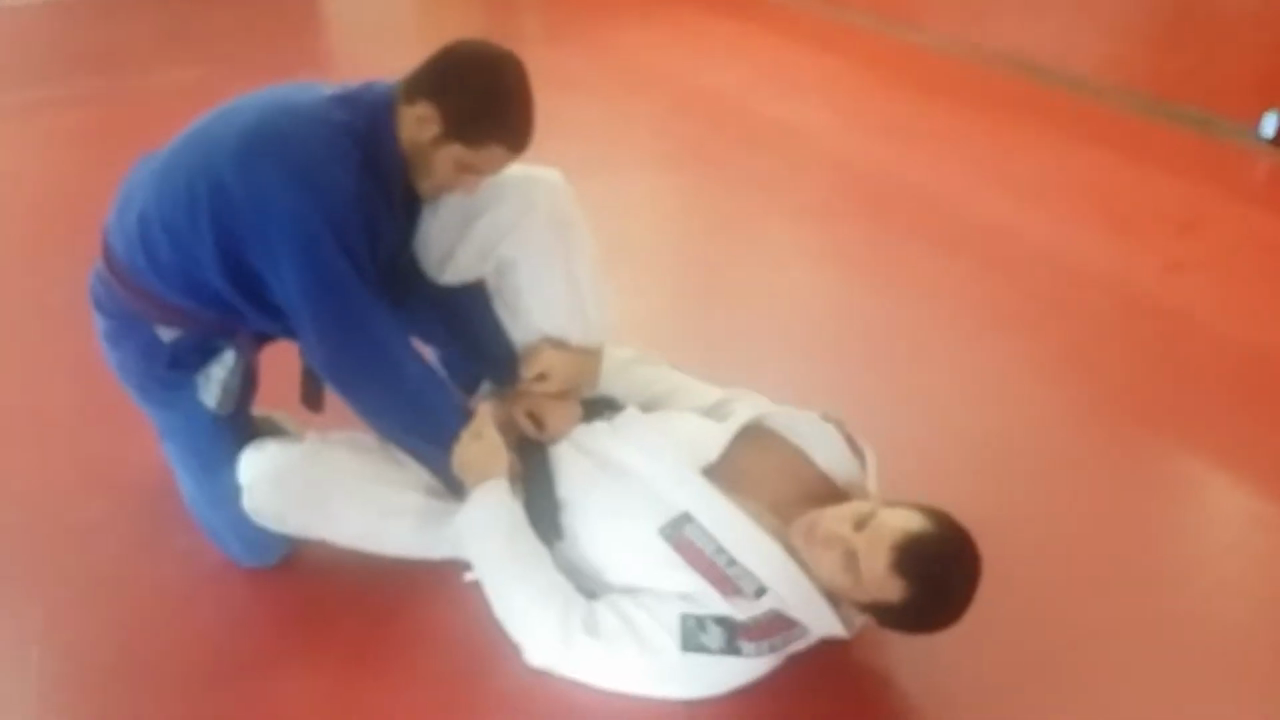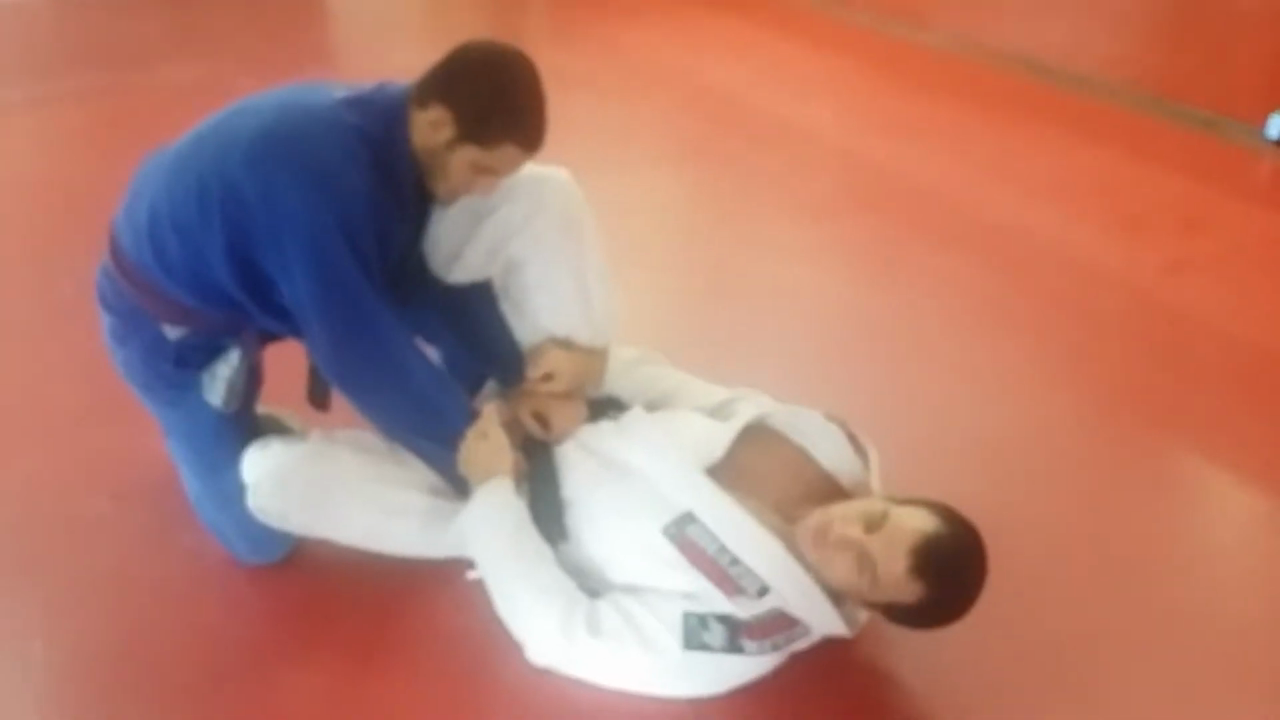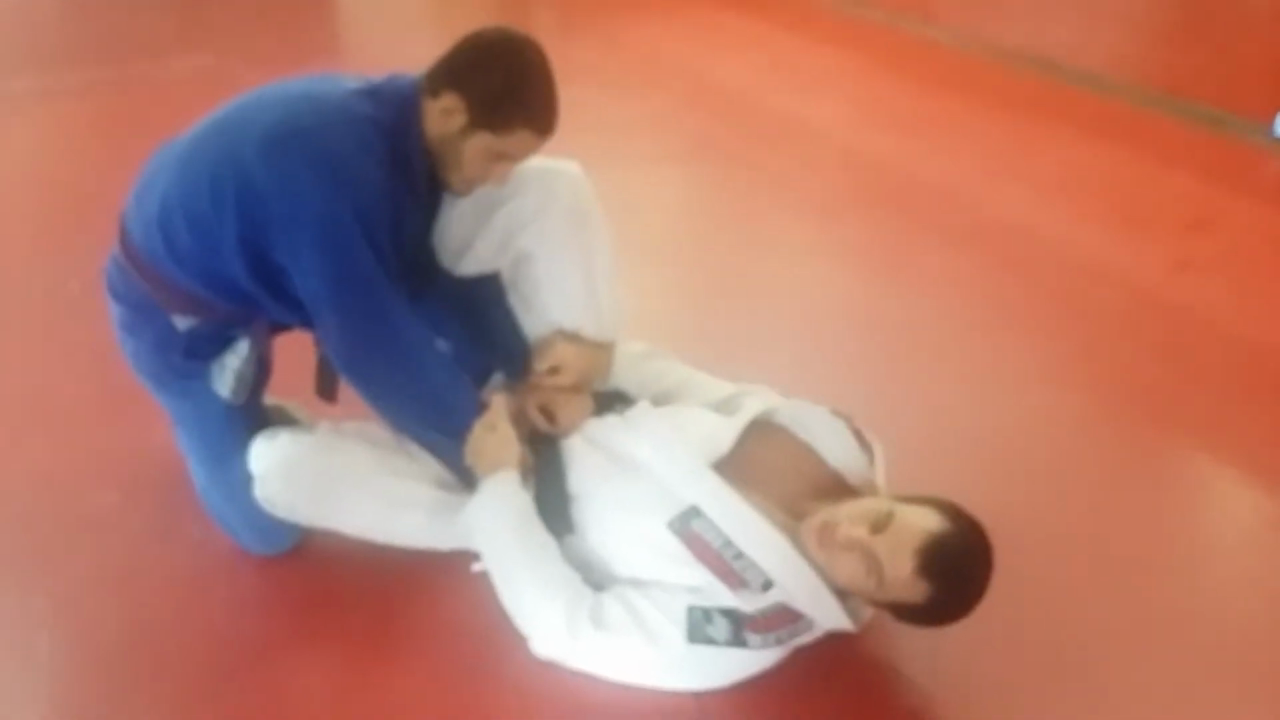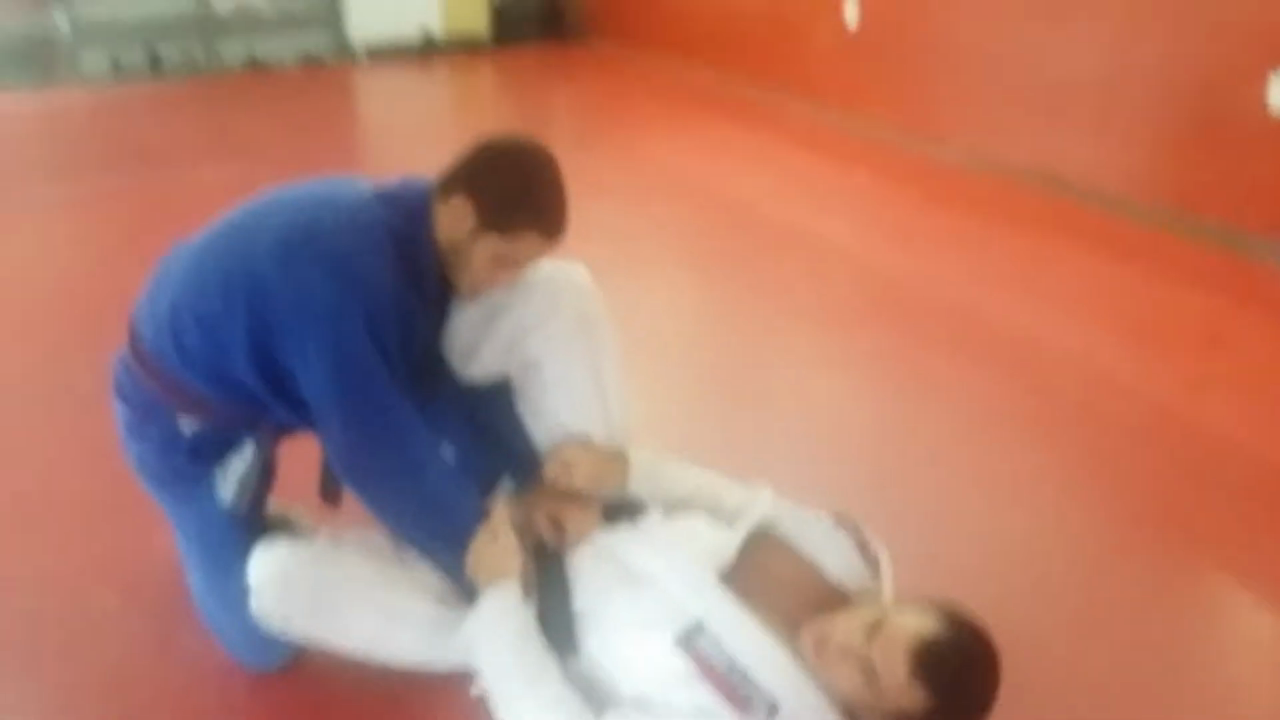
dt=1s
person 1, frame 1
left shoulder: (730, 641)
right shoulder: (833, 454)
left elbow: (560, 636)
right elbow: (714, 406)
left wrist: (486, 495)
left hip: (522, 508)
left knee: (271, 478)
left ankle: (248, 436)
person 1, frame 2
left shoulder: (735, 638)
right shoulder: (835, 452)
left elbow: (562, 634)
right elbow: (706, 401)
left wrist: (492, 494)
left hip: (524, 510)
right hip: (574, 413)
left knee: (273, 476)
left ankle: (259, 433)
person 1, frame 3
left shoulder: (739, 634)
right shoulder: (842, 449)
left elbow: (566, 627)
right elbow: (722, 398)
left wrist: (497, 485)
left hip: (527, 502)
right hip: (572, 399)
left knee: (279, 466)
left ankle: (260, 424)
person 1, frame 4
right shoulder: (849, 558)
right elbow: (742, 504)
left wrist: (501, 588)
right wrist: (622, 465)
right hip: (601, 548)
left knee: (276, 594)
person 2, frame 1
left shoulder: (377, 127)
right shoulder: (306, 173)
left elbow: (425, 275)
right elbow: (356, 348)
left wrist: (507, 379)
left hip: (241, 284)
right hip: (163, 318)
right knee: (259, 540)
right ankle: (197, 427)
person 2, frame 2
left shoulder: (386, 131)
right shoulder: (320, 176)
left elbow: (429, 278)
right elbow: (363, 350)
left wrist: (511, 376)
left hip: (243, 278)
right hip: (169, 314)
right knee: (261, 538)
person 2, frame 3
left shoulder: (397, 121)
right shoulder: (332, 168)
left elbow: (433, 271)
right elbow: (376, 344)
left wrist: (521, 364)
left hip: (257, 270)
right hip: (178, 305)
right knee: (270, 528)
right ankle: (215, 419)
person 2, frame 4
left shoulder: (410, 229)
right shoulder: (343, 270)
left elbow: (443, 380)
right elbow: (382, 450)
left wrist: (530, 480)
left hip: (266, 373)
right hip: (185, 407)
right knee: (263, 641)
right ankle: (215, 527)
